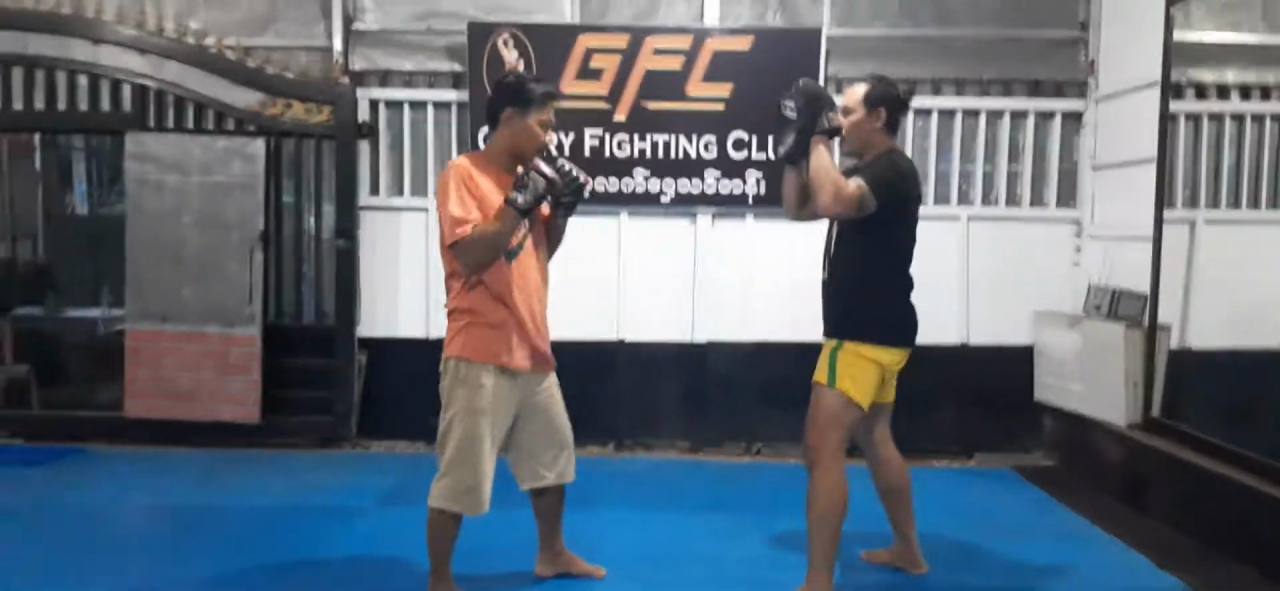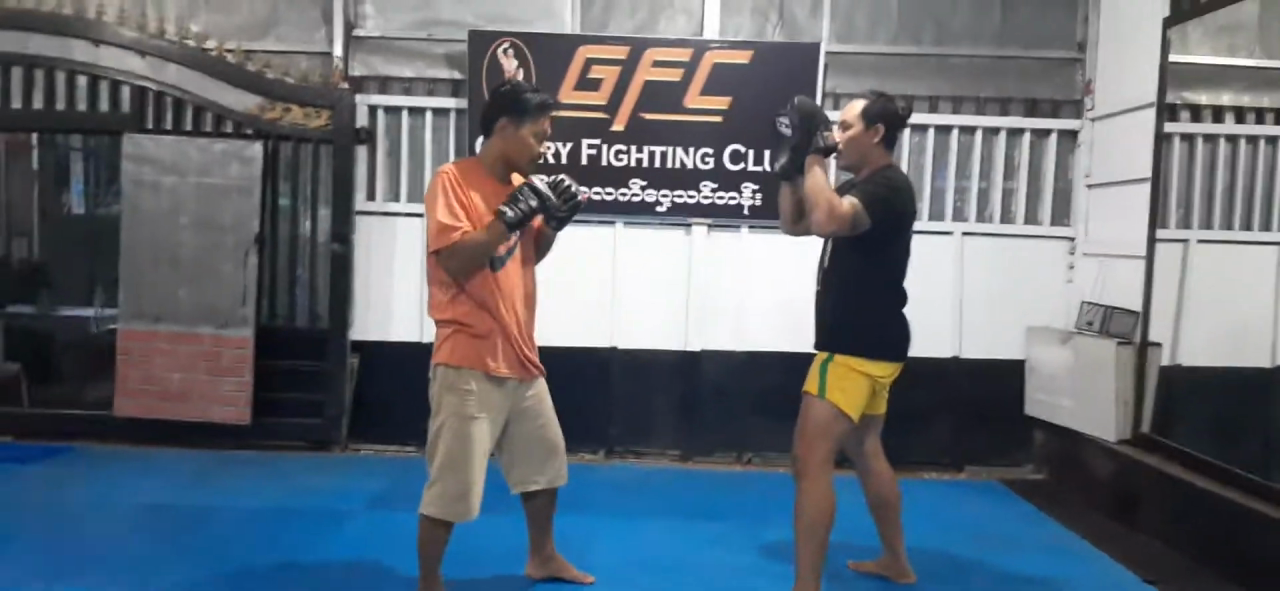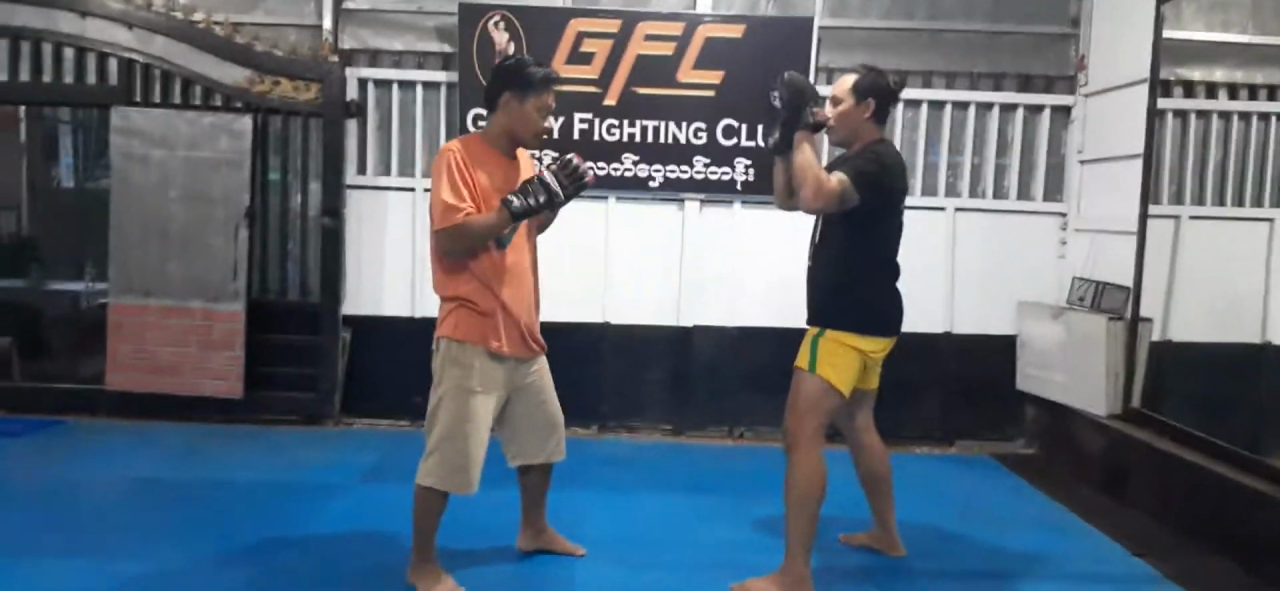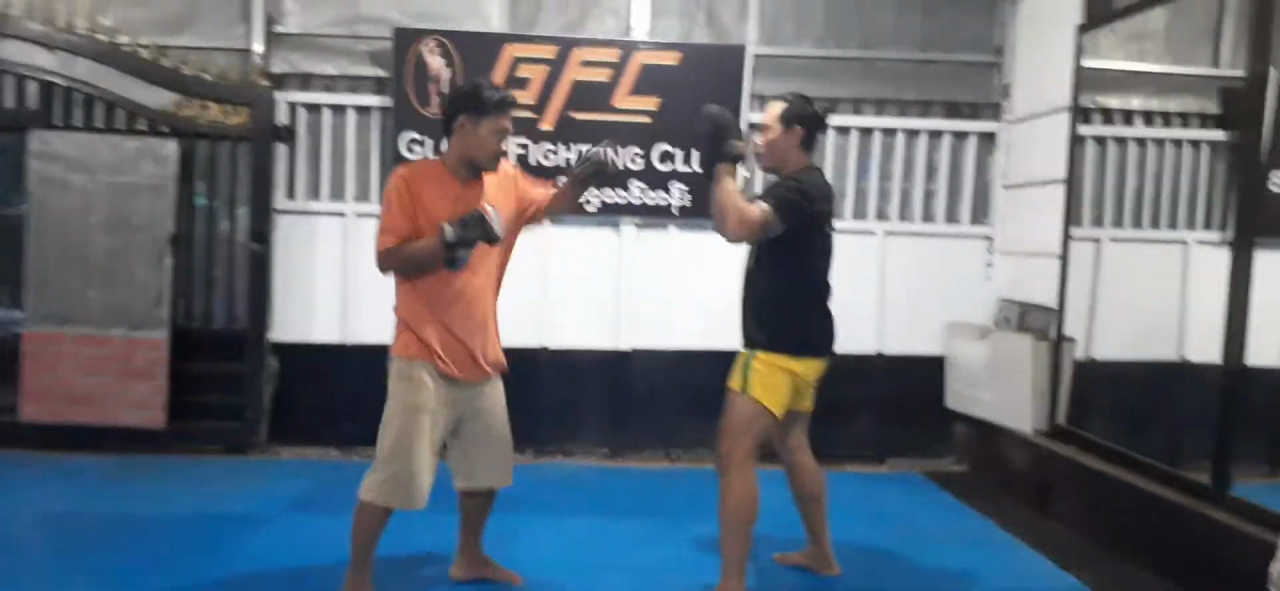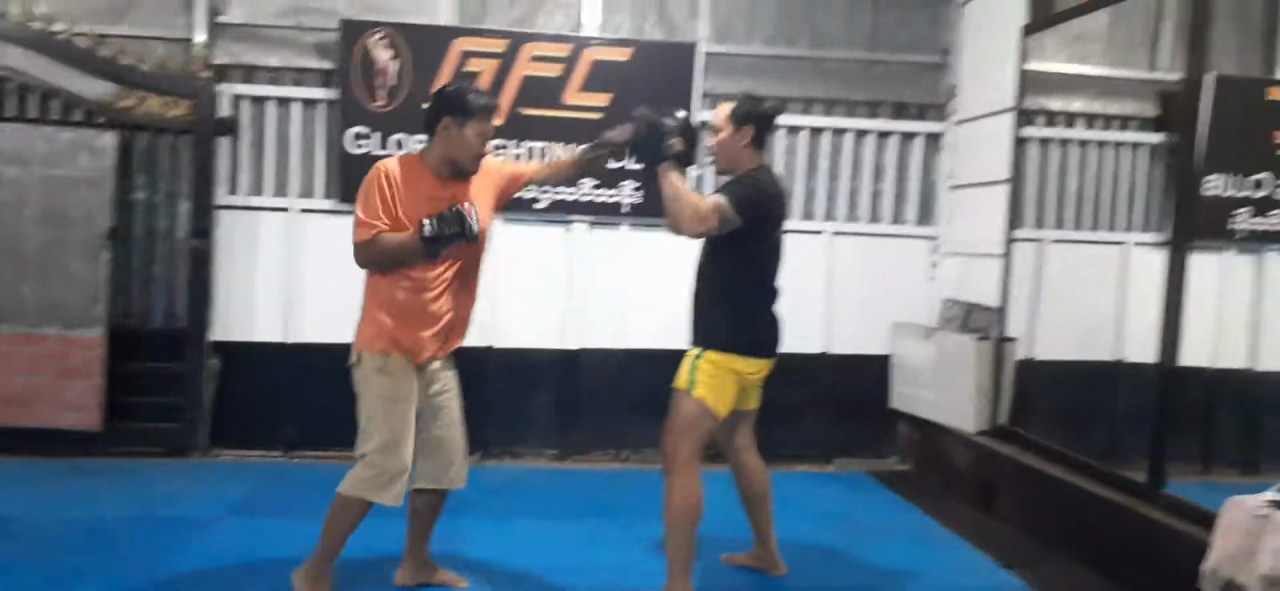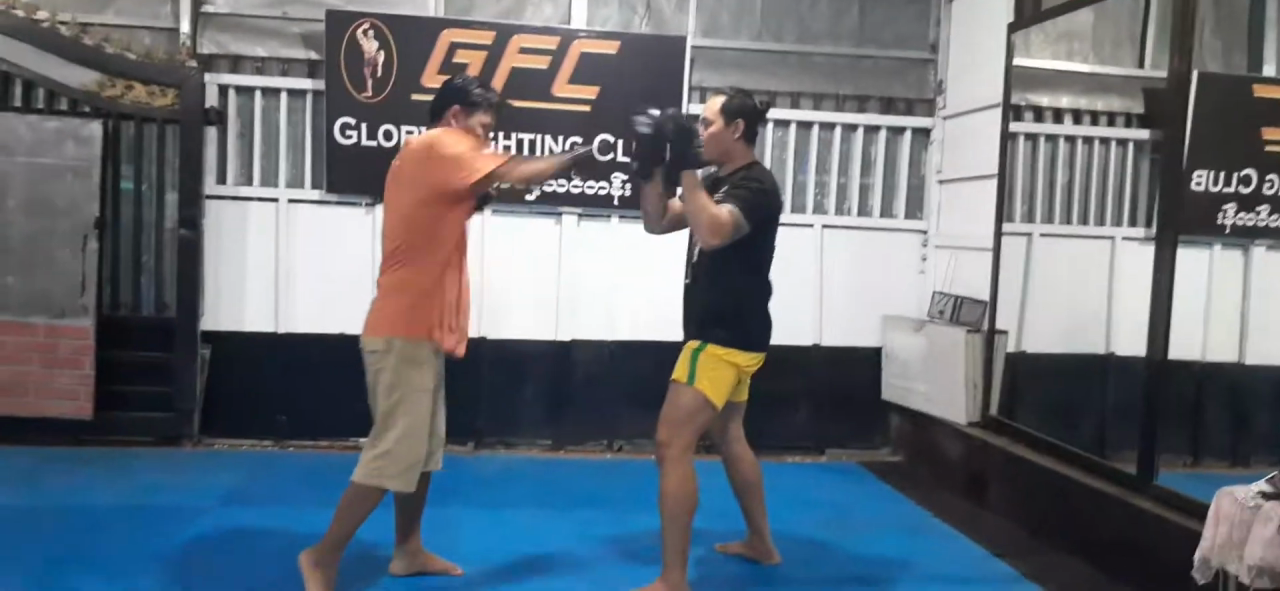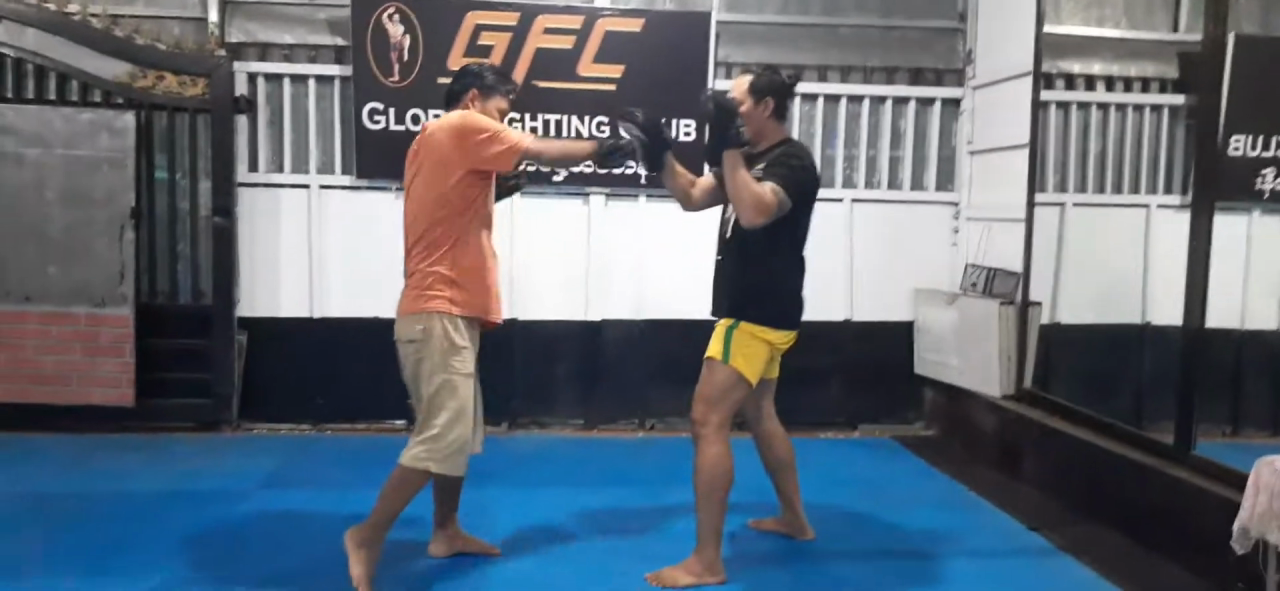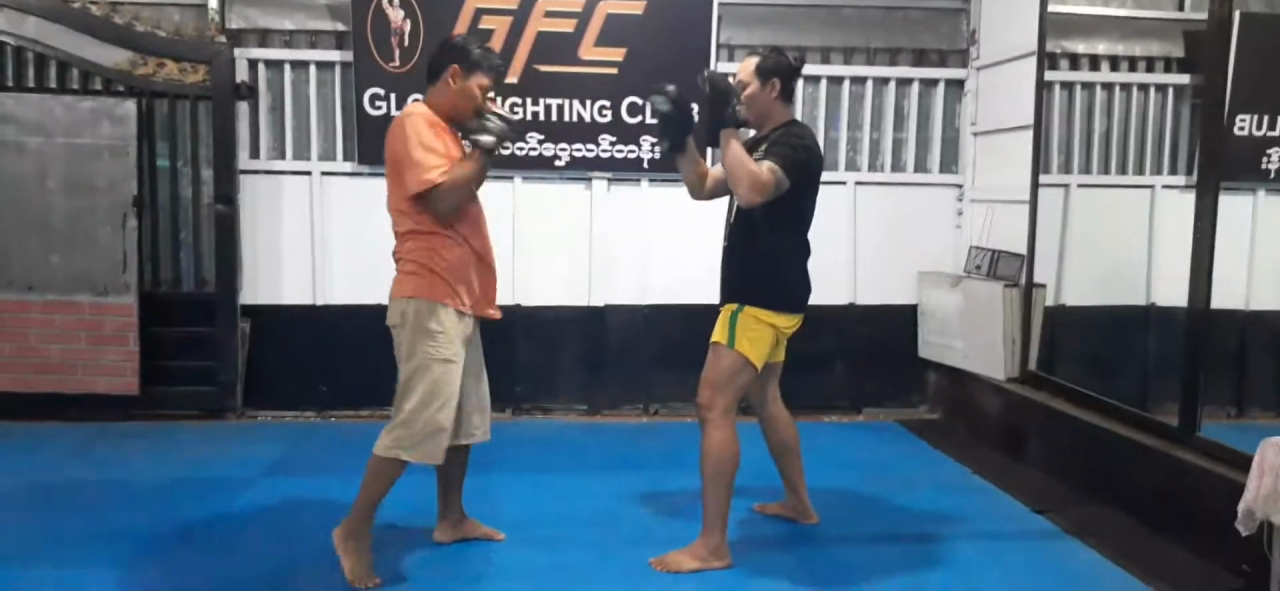
dt=0.2s
person 1, frame 1
left shoulder: (523, 177)
right shoulder: (462, 172)
right elbow: (471, 254)
left wrist: (561, 208)
right wrist: (519, 204)
left hip: (530, 352)
right hip: (479, 355)
left knee: (552, 456)
right knee: (461, 473)
person 1, frame 2
left shoulder: (518, 183)
right shoulder: (451, 180)
right elbow: (455, 261)
left wrist: (553, 220)
right wrist: (511, 214)
left hip: (520, 358)
right hip: (469, 363)
left knee: (544, 460)
right knee: (453, 480)
person 1, frame 3
left shoulder: (523, 159)
right shoulder: (457, 156)
right elbow: (453, 242)
left wrist: (557, 196)
right wrist: (518, 203)
left hip: (522, 333)
right hip: (471, 337)
left knee: (543, 435)
right knee: (452, 453)
left ankle: (534, 529)
person 1, frame 4
left shoulder: (504, 179)
right shoulder: (411, 180)
left elbow: (549, 204)
right elbow: (390, 259)
left wrist: (581, 178)
right wrist: (454, 235)
left hip: (481, 356)
right hip: (424, 357)
left knee: (490, 462)
right knee: (398, 468)
person 1, frame 5
left shoulder: (487, 175)
right shoulder: (389, 174)
left elbow: (544, 171)
right elbow: (367, 253)
left wrist: (593, 154)
right wrist: (433, 230)
left hip: (437, 352)
right hip: (388, 348)
left knee: (444, 461)
right knee: (382, 464)
person 1, frame 6
left shoulder: (452, 162)
right shoulder: (434, 148)
right elbow: (514, 174)
right wrist: (570, 156)
left hip: (426, 333)
right hip: (404, 333)
left knee: (423, 448)
right knee: (395, 450)
person 1, frame 7
left shoulder: (430, 143)
right shoulder: (464, 129)
right elbow: (544, 152)
left wrist: (499, 187)
right wrist: (608, 147)
left hip: (440, 310)
right hip: (440, 313)
left knee: (459, 428)
right knee: (443, 434)
left ankle: (446, 531)
right ankle: (366, 536)
person 1, frame 8
left shoulder: (441, 129)
right shoulder: (417, 123)
left elbow: (462, 193)
right elbow: (443, 196)
left wrist: (481, 147)
right wrist: (484, 144)
left hip: (457, 297)
right hip: (429, 299)
left knee: (466, 415)
right knee: (421, 420)
left ankle: (451, 517)
right ankle: (355, 529)
person 2, frame 1
left shoulder: (892, 171)
right shoulder: (866, 171)
left elbow: (831, 201)
right elbow: (798, 208)
left wrist: (818, 137)
right wrist: (796, 150)
left hip: (867, 335)
right hip: (873, 331)
left knee: (822, 448)
right knee: (874, 438)
right ankle: (908, 549)
person 2, frame 2
left shoulder: (887, 188)
right shoulder: (861, 187)
left elbow: (825, 221)
right elbow: (795, 224)
left wrist: (813, 155)
right wrist: (791, 166)
left hip: (859, 348)
right hip: (866, 345)
left knee: (811, 459)
right knee: (865, 450)
person 2, frame 3
left shoulder: (877, 162)
right shoulder: (853, 162)
left elbow: (814, 197)
right elbow: (787, 198)
left wrist: (801, 130)
right wrist: (785, 142)
left hip: (850, 323)
right hip: (859, 320)
left knee: (801, 434)
right knee: (857, 425)
right ankle: (887, 534)
person 2, frame 4
left shoulder: (801, 189)
right shoulder: (792, 187)
left elbow: (739, 227)
right elbow: (730, 225)
left wrist: (724, 161)
right wrist: (721, 167)
left hip: (782, 346)
right hip: (797, 342)
left knee: (734, 454)
right knee: (792, 445)
person 2, frame 5
left shoulder: (756, 188)
right shoulder: (745, 187)
left elbow: (694, 220)
right elbow: (682, 222)
left wrist: (666, 161)
right wrist: (673, 165)
left hip: (728, 345)
right hip: (744, 342)
left knee: (679, 452)
right knee: (738, 445)
person 2, frame 6
left shoulder: (755, 186)
right shoulder: (720, 183)
left elbow: (710, 234)
right elbow: (658, 222)
left wrist: (686, 169)
right wrist: (652, 168)
left hip: (726, 338)
right hip: (728, 335)
left knee: (672, 444)
right knee: (728, 437)
right ankle: (760, 543)
person 2, frame 7
left shoulder: (792, 162)
right shoulder: (749, 159)
left elbow: (753, 214)
right elbow: (693, 197)
left wrist: (728, 149)
right wrist: (659, 152)
left hip: (760, 314)
right hip: (753, 311)
left knee: (707, 422)
right knee: (760, 414)
right ankle: (794, 519)
person 2, frame 8
left shoulder: (795, 143)
right shoulder: (760, 142)
left elbow: (750, 192)
right elbow: (705, 187)
left wrist: (726, 128)
right wrist: (681, 137)
left hip: (764, 298)
right hip: (761, 295)
left knee: (714, 405)
right knee: (764, 398)
left ankle: (712, 545)
right ankle: (799, 503)
